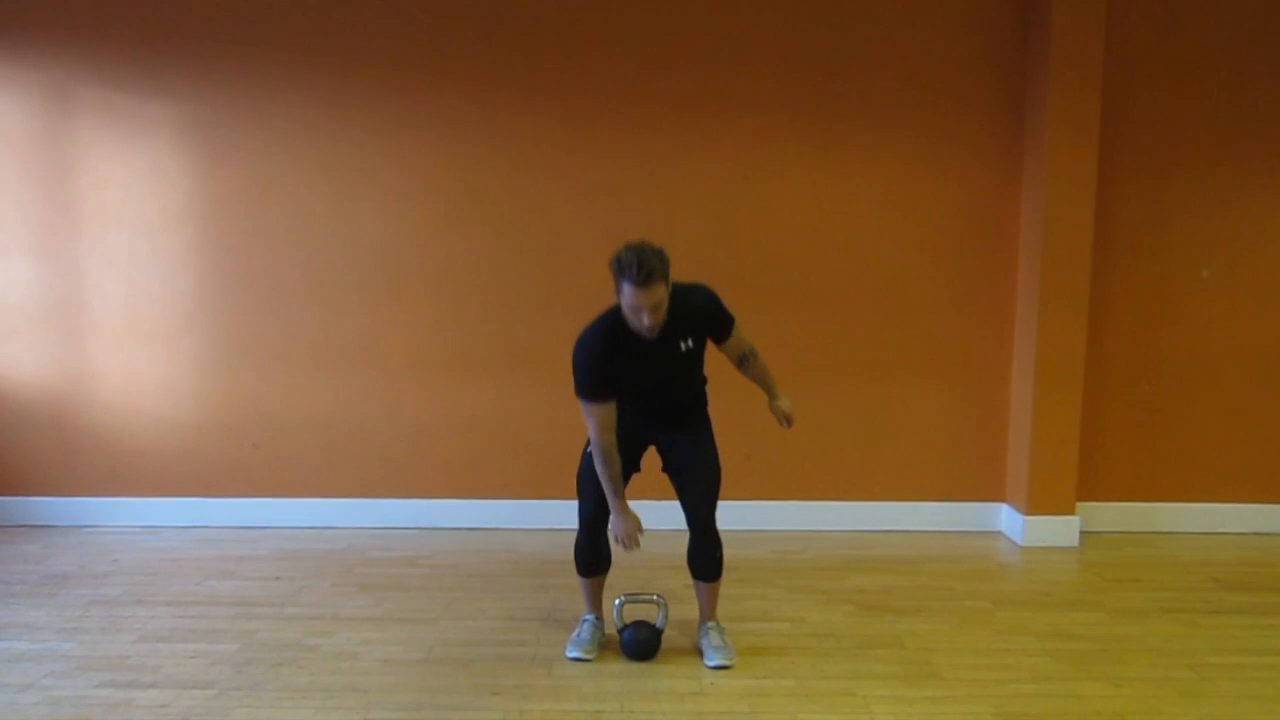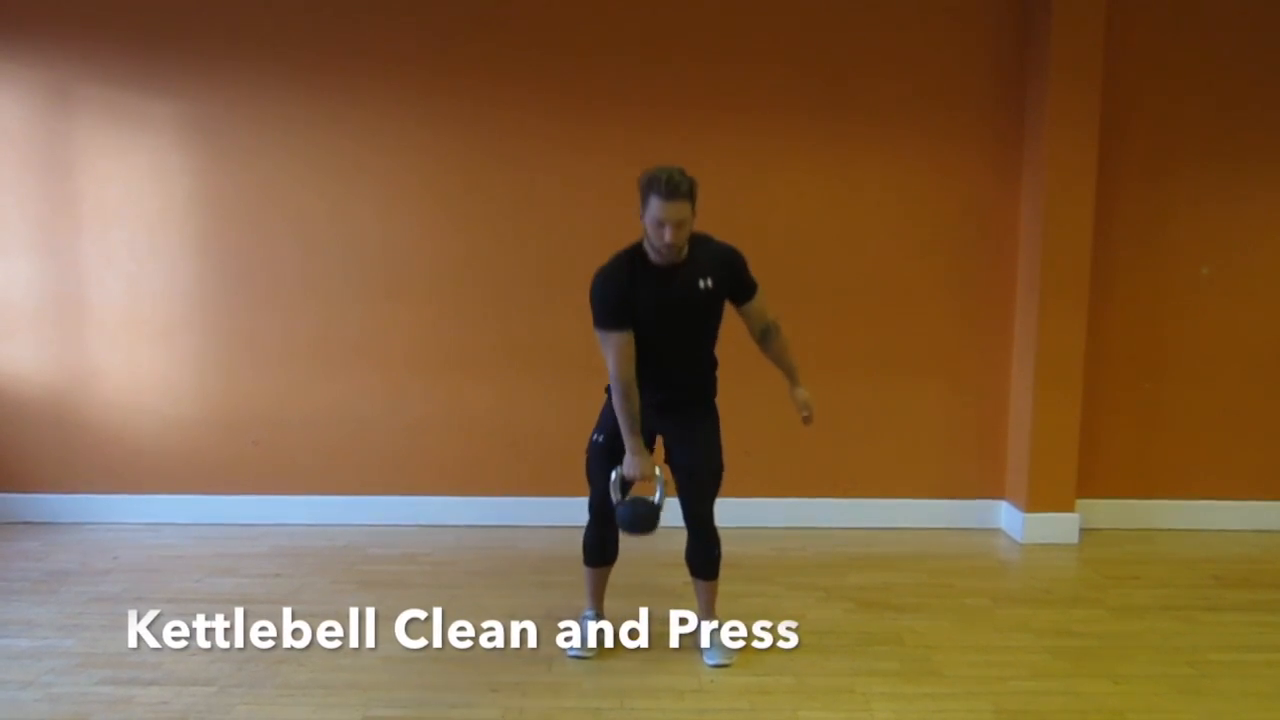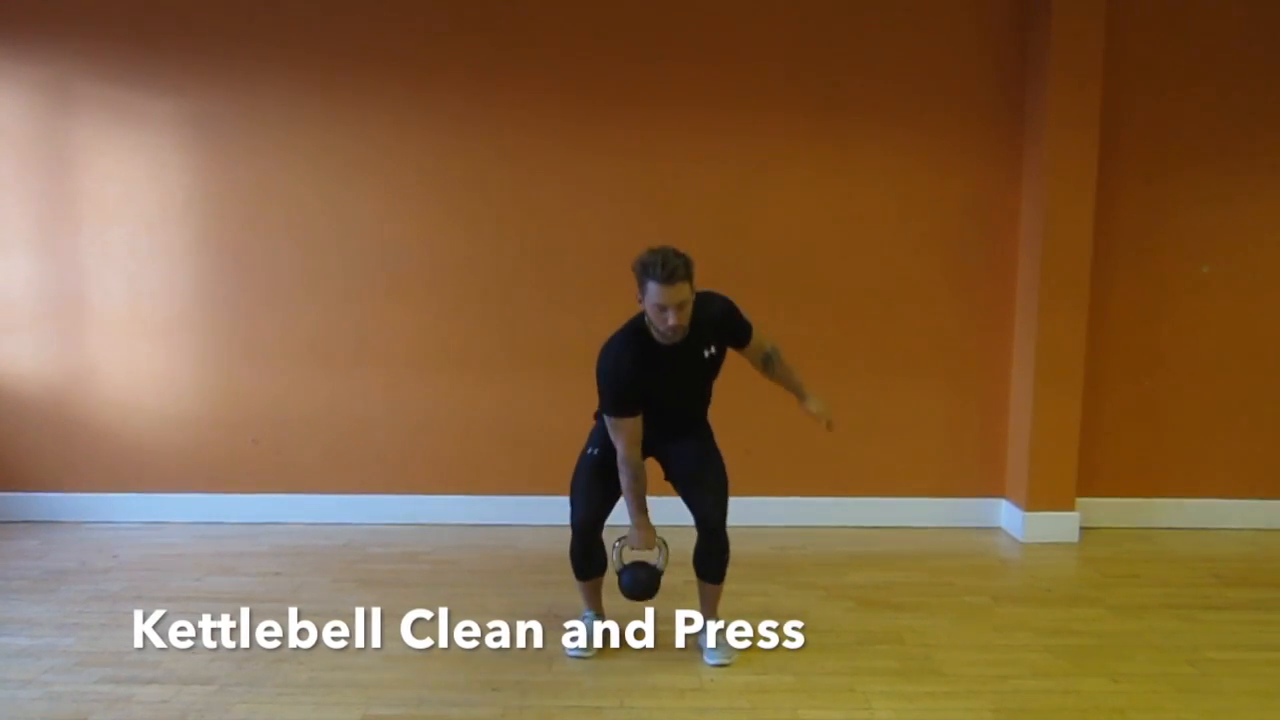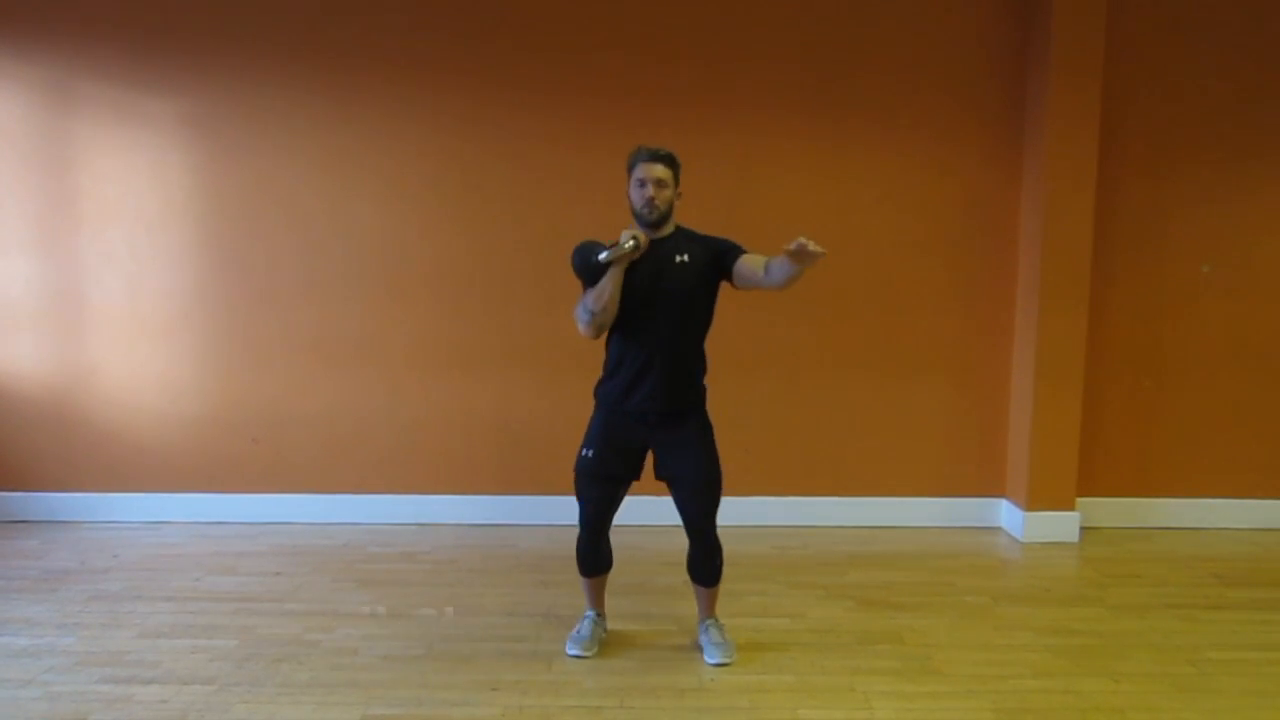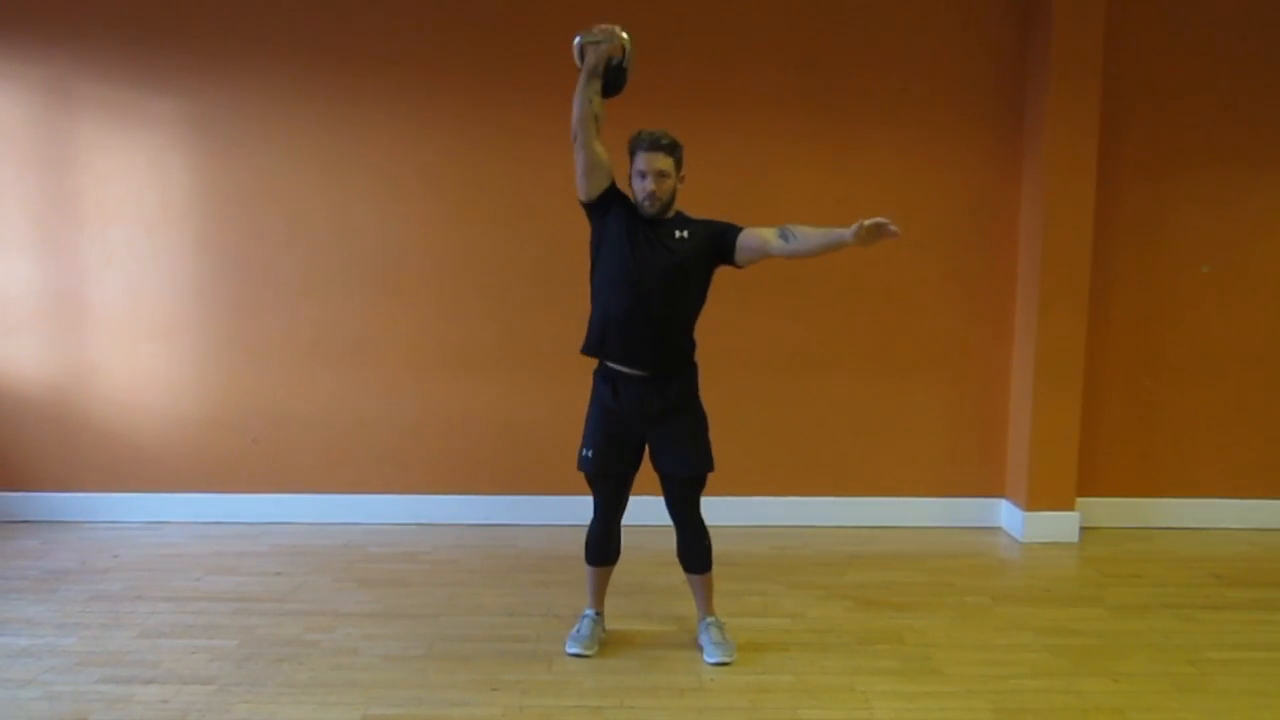
dt=1s
person 1, frame 1
left shoulder: (700, 304)
right shoulder: (595, 343)
left elbow: (740, 349)
right elbow: (602, 434)
left wrist: (774, 394)
right wrist: (619, 508)
left hip: (686, 417)
right hip: (624, 419)
left knee: (703, 517)
right knee: (592, 515)
left ankle: (709, 625)
right ankle: (592, 619)
person 1, frame 2
left shoulder: (721, 261)
right shoulder: (613, 278)
left elbow: (762, 323)
right elbow: (620, 370)
left wrist: (794, 383)
right wrist: (634, 450)
left hip: (694, 408)
right hip: (632, 402)
left knee: (699, 517)
right knee: (603, 509)
left ankle: (709, 626)
right ankle: (593, 617)
person 1, frame 3
left shoulder: (718, 314)
right shoulder: (619, 355)
left elbow: (762, 353)
right elbow: (628, 450)
left wrist: (803, 396)
right wrist: (639, 521)
left hip: (688, 430)
right hip: (621, 431)
left knee: (713, 522)
right knee: (584, 521)
left ankle: (709, 625)
right ankle: (593, 616)
person 1, frame 4
left shoulder: (707, 251)
right shoulder: (607, 258)
left elbow: (766, 274)
right elbow: (589, 325)
left wrist: (795, 261)
right wrist: (620, 261)
left hip: (683, 414)
right hip: (618, 411)
left knee: (702, 527)
right knee: (592, 523)
left ankle: (709, 622)
right ankle: (594, 617)
person 1, frame 5
left shoulder: (705, 236)
right shoulder: (611, 218)
left elbow: (775, 242)
right elbow: (584, 139)
left wrist: (847, 236)
right wrist: (592, 69)
left hip: (675, 396)
right hip: (614, 392)
left knee: (687, 514)
right knee: (606, 511)
left ankle: (709, 621)
right ankle: (593, 616)
